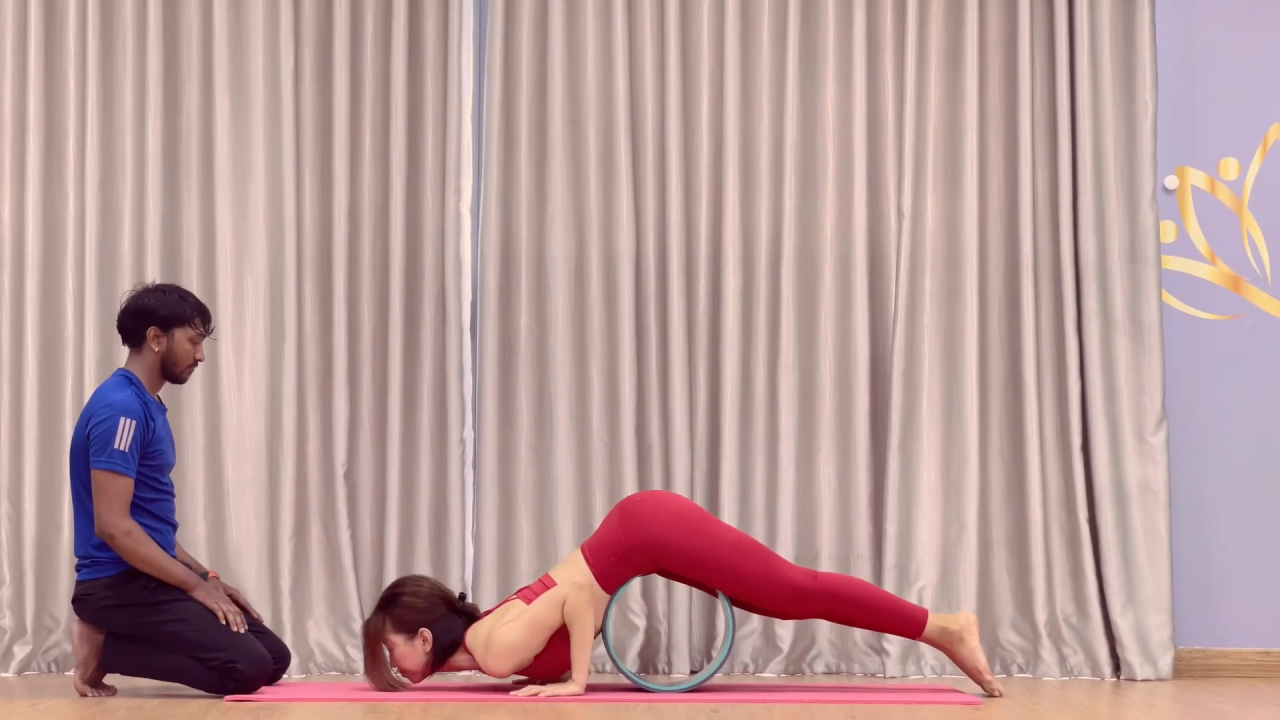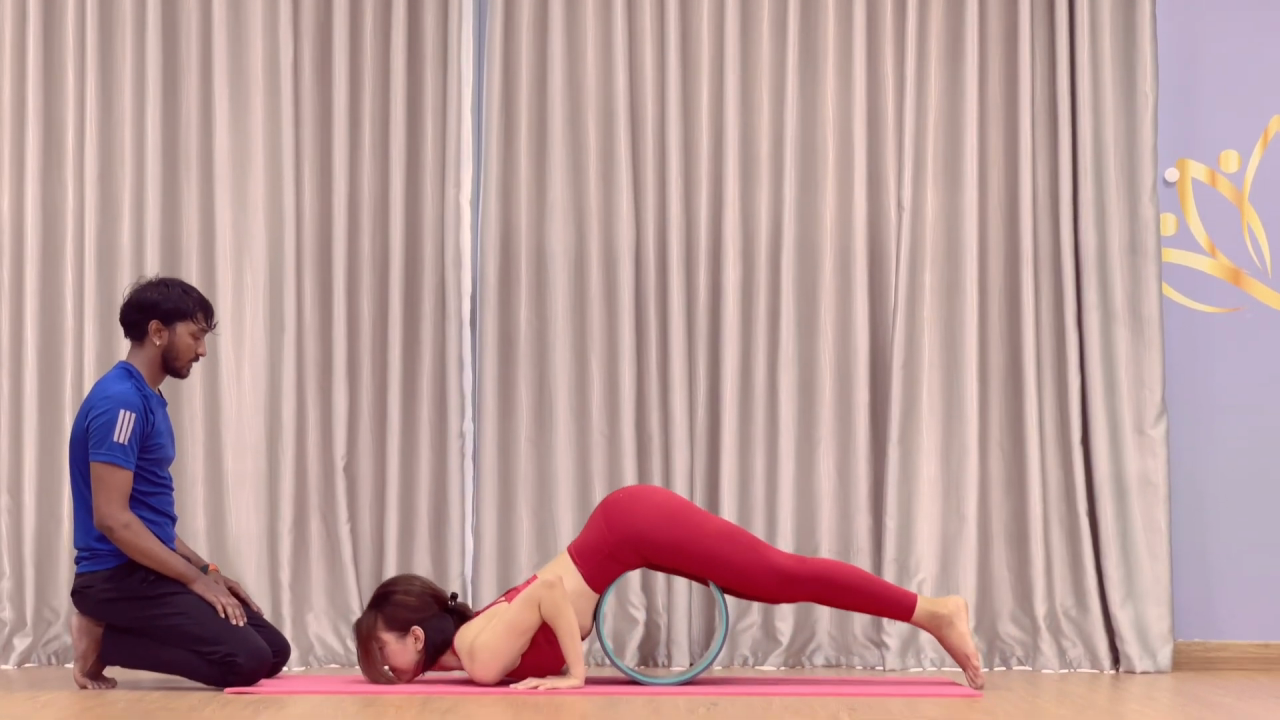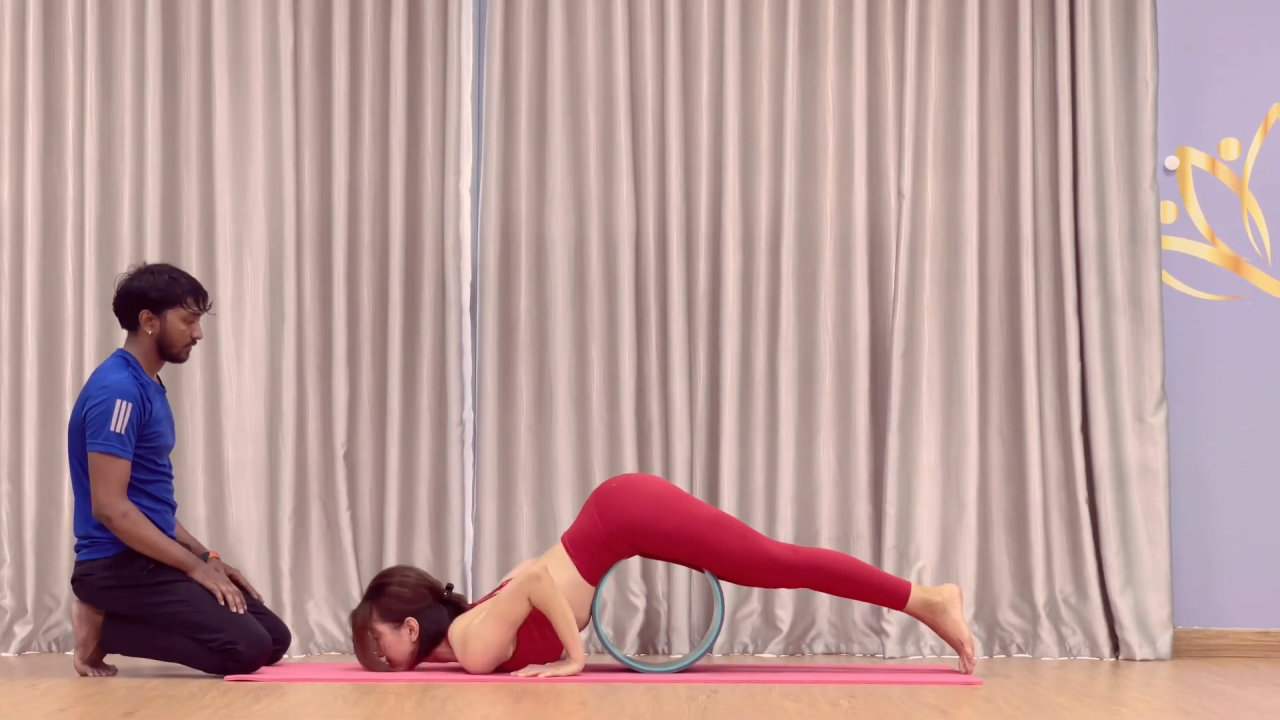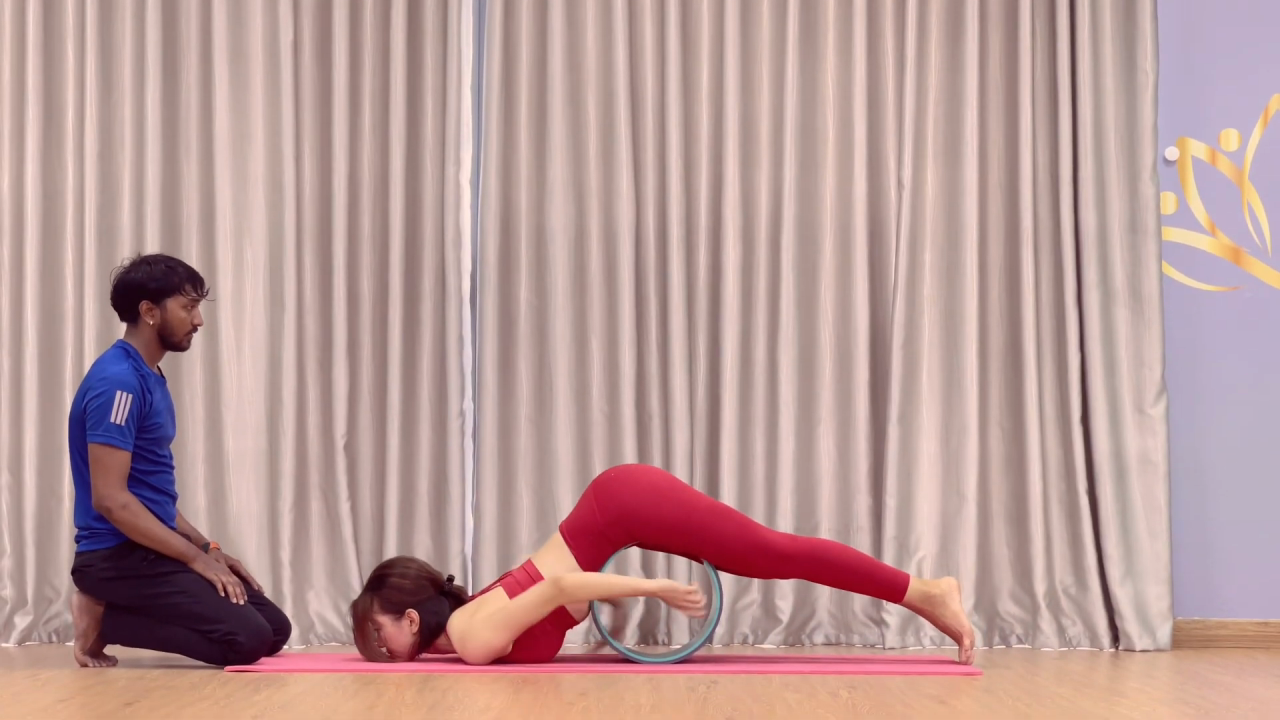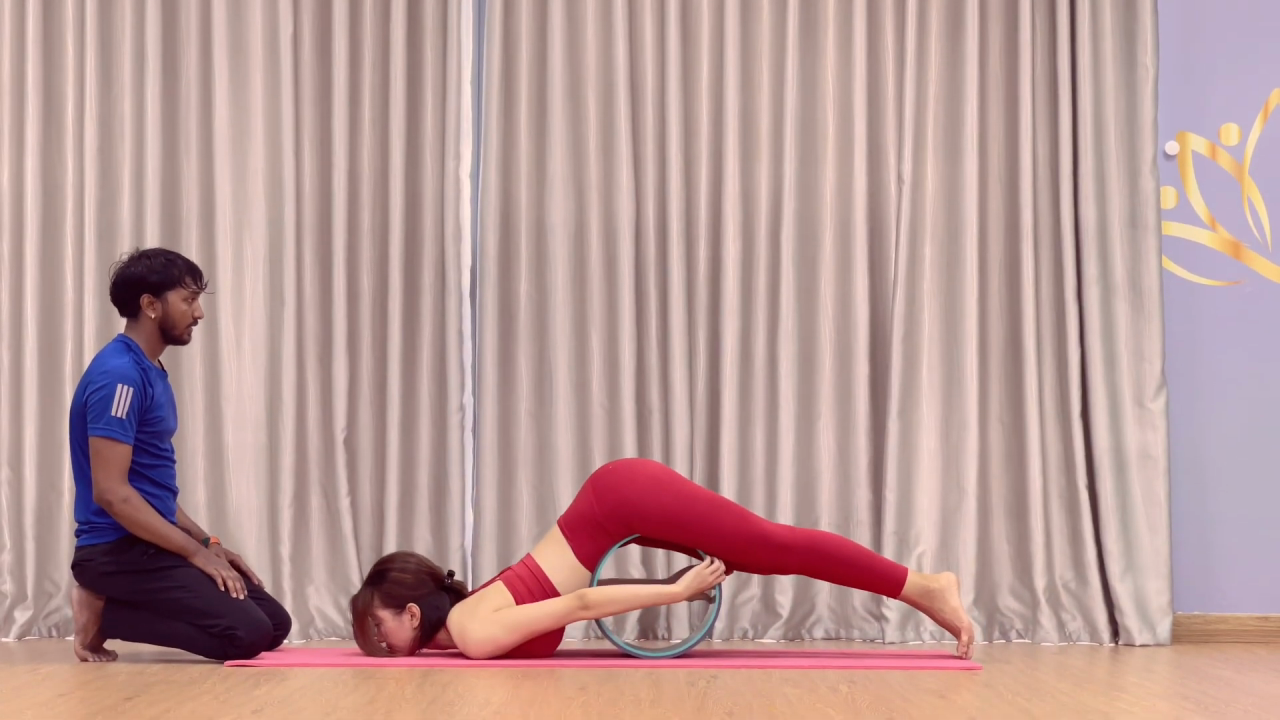
dt=0.4s
person 1, frame 1
left shoulder: (497, 653)
right shoulder: (483, 637)
left elbow: (574, 590)
left wrist: (576, 680)
right wrist: (563, 669)
left hip: (650, 529)
right hip: (646, 526)
left knee: (797, 590)
right knee: (790, 597)
left ankle: (944, 627)
right ankle: (941, 629)
person 1, frame 2
left shoulder: (485, 658)
right shoulder: (471, 639)
left elbow: (551, 587)
left wrist: (575, 672)
right wrist: (559, 662)
left hip: (636, 525)
right hip: (631, 523)
left knee: (785, 575)
right knee: (778, 582)
left ankle: (933, 611)
right ankle: (930, 612)
person 1, frame 3
left shoulder: (476, 650)
right shoulder: (466, 633)
left elbow: (533, 576)
left wrist: (575, 656)
right wrist: (562, 645)
left hip: (628, 512)
right hip: (625, 510)
left knee: (778, 563)
right knee: (769, 567)
left ankle: (926, 599)
right ankle: (924, 599)
person 1, frame 4
left shoulder: (473, 641)
right shoulder: (466, 623)
left elbow: (558, 584)
left wrist: (658, 590)
left hip: (626, 502)
right hip: (623, 502)
left knee: (776, 553)
right knee: (767, 557)
left ankle: (925, 592)
right ankle: (922, 594)
person 1, frame 5
left shoulder: (473, 636)
right shoulder: (465, 616)
left elbow: (580, 606)
left wrist: (676, 591)
left hip: (625, 496)
right hip: (622, 497)
left knee: (774, 546)
right knee: (767, 554)
left ankle: (923, 587)
right ankle: (919, 586)
person 2, frame 1
left shoulder: (147, 406)
right shoulder: (121, 407)
right elbow: (114, 526)
left wrist: (206, 578)
right wrist: (197, 585)
left hip: (148, 577)
right hip: (120, 584)
left knee: (274, 659)
right knee: (247, 667)
left ankle: (109, 641)
right ankle: (102, 648)
person 2, frame 2
left shoulder: (148, 399)
right shoulder: (120, 400)
right elbow: (112, 519)
left wrist: (206, 570)
right wrist: (196, 578)
left hip: (148, 570)
right hip: (119, 577)
left knee: (274, 651)
right knee: (246, 660)
left ankle: (108, 633)
right ankle: (101, 641)
person 2, frame 3
left shoulder: (148, 387)
right shoulder: (117, 390)
right elbow: (111, 508)
left wrist: (206, 557)
right wrist: (196, 566)
left hip: (148, 558)
right hip: (119, 564)
left knee: (274, 638)
right knee: (247, 648)
left ankle: (108, 621)
right ankle: (102, 629)
person 2, frame 4
left shoulder: (149, 378)
right shoulder: (118, 381)
right elbow: (111, 499)
left wrist: (207, 548)
right wrist: (196, 557)
left hip: (149, 549)
right hip: (120, 555)
left knee: (274, 629)
right knee: (247, 639)
left ankle: (108, 612)
right ankle: (102, 619)
person 2, frame 5
left shoulder: (150, 372)
right shoulder: (119, 375)
right elbow: (112, 493)
left wrist: (207, 543)
right wrist: (196, 551)
left hip: (148, 544)
right hip: (120, 549)
left knee: (275, 624)
right knee: (247, 633)
left ankle: (109, 607)
right ankle: (103, 614)
